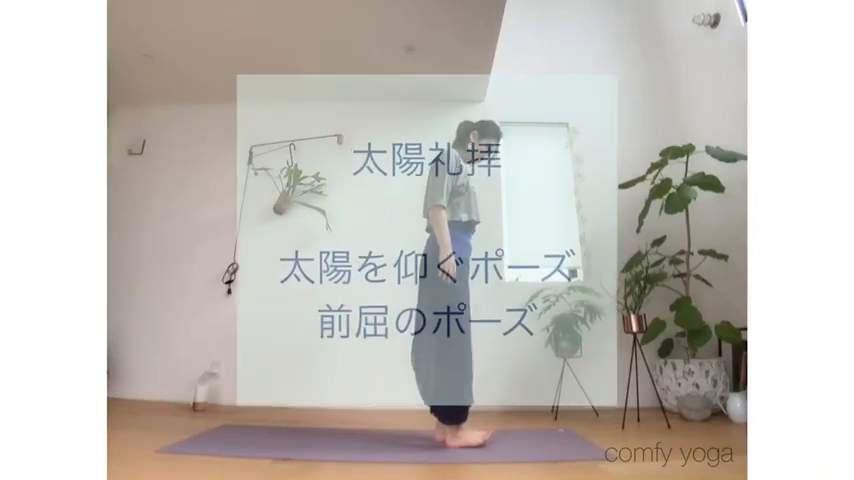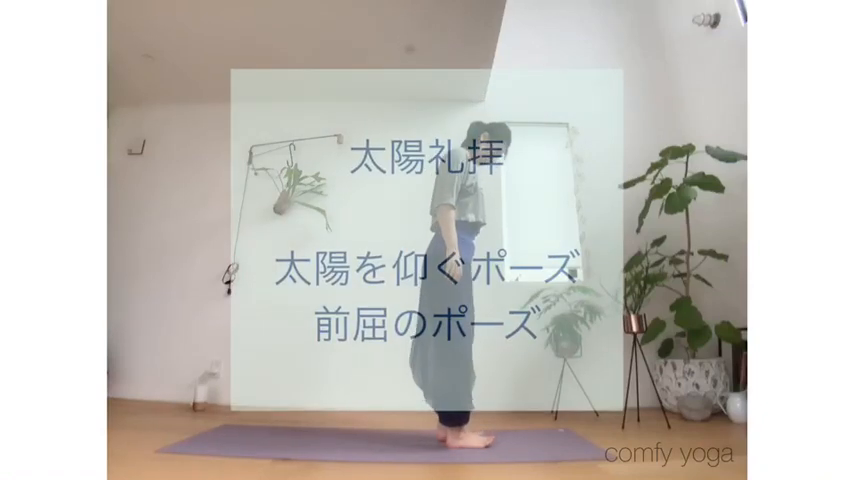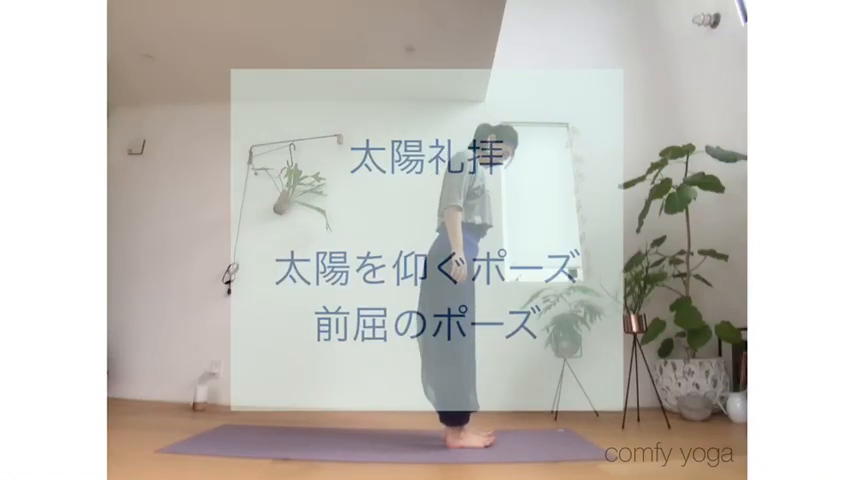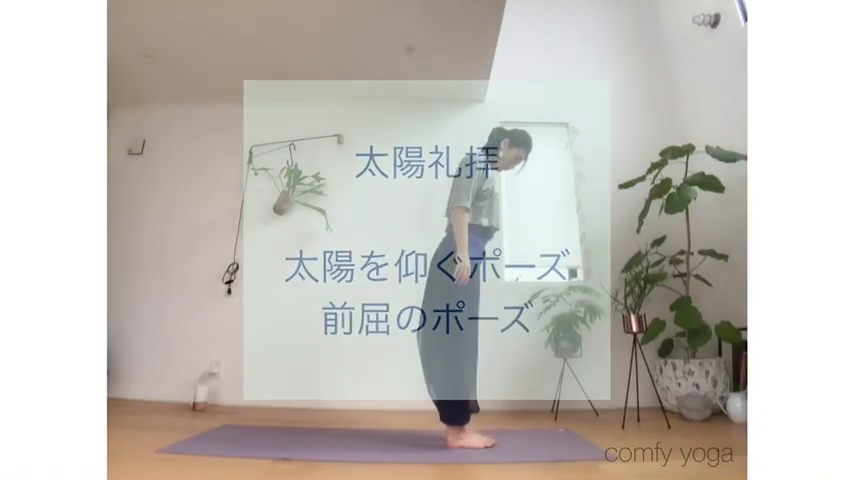
dt=0.7s
person 1, frame 1
left shoulder: (461, 168)
right shoulder: (449, 157)
right elbow: (436, 206)
left wrist: (452, 254)
right wrist: (446, 251)
left hip: (455, 253)
right hip: (447, 253)
left knee: (450, 338)
right knee: (451, 338)
left ankle: (446, 422)
right ankle: (454, 427)
person 1, frame 2
left shoulder: (469, 167)
right shoulder: (457, 158)
right elbow: (444, 206)
left wrist: (458, 254)
right wrist: (453, 252)
left hip: (458, 254)
right hip: (451, 253)
left knee: (456, 339)
right knee: (453, 339)
left ankle: (449, 422)
right ankle: (455, 429)
person 1, frame 3
left shoulder: (477, 171)
right shoulder: (464, 160)
right elbow: (451, 208)
left wrist: (462, 256)
right wrist: (457, 253)
left hip: (460, 257)
right hip: (453, 256)
left knee: (458, 340)
right knee: (452, 339)
left ankle: (457, 424)
right ankle: (456, 429)
person 1, frame 4
left shoulder: (487, 172)
right shoulder: (475, 162)
right elbow: (459, 207)
left wrist: (468, 257)
right wrist: (462, 254)
left hip: (468, 258)
right hip: (458, 257)
left knee: (461, 342)
right knee: (456, 341)
left ankle: (458, 425)
right ankle: (456, 430)
